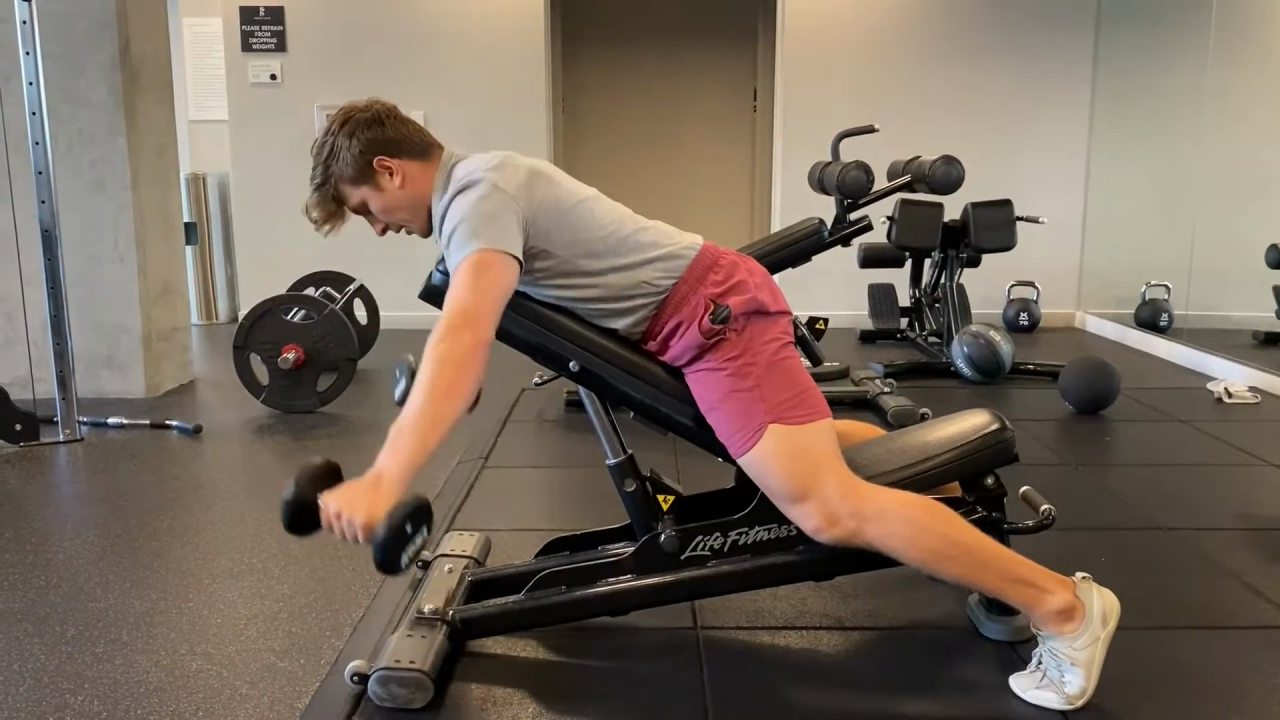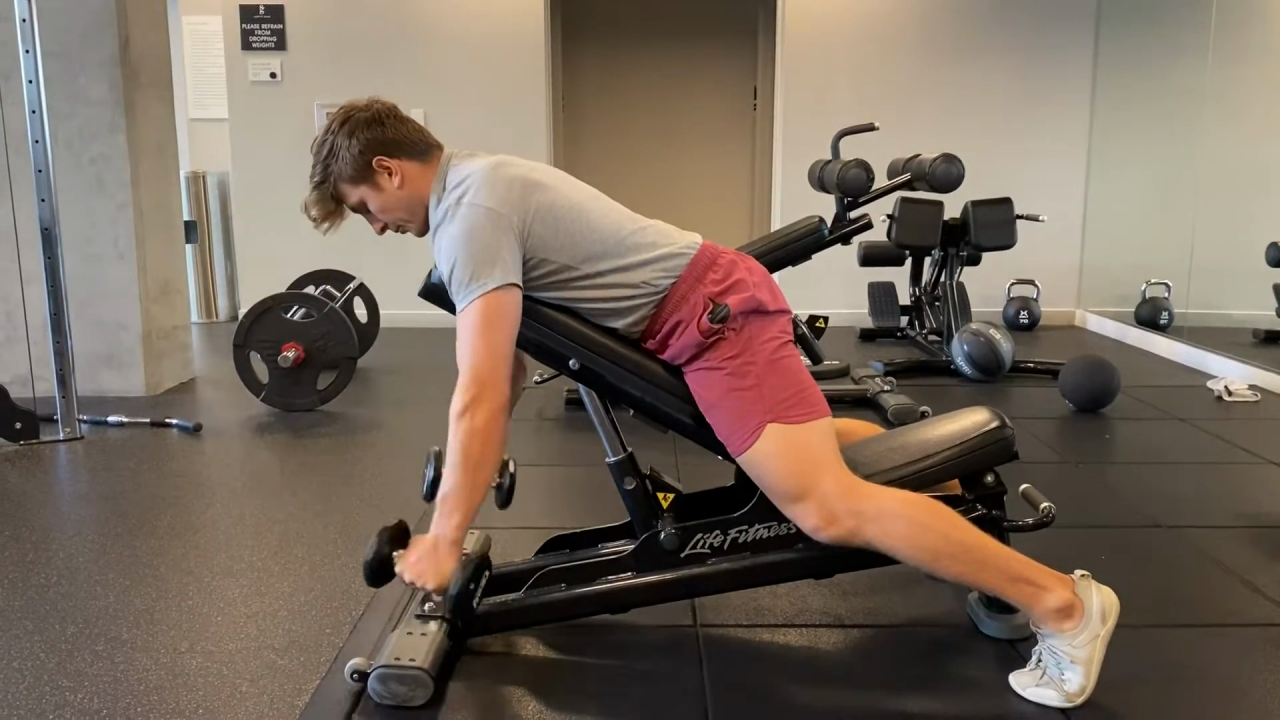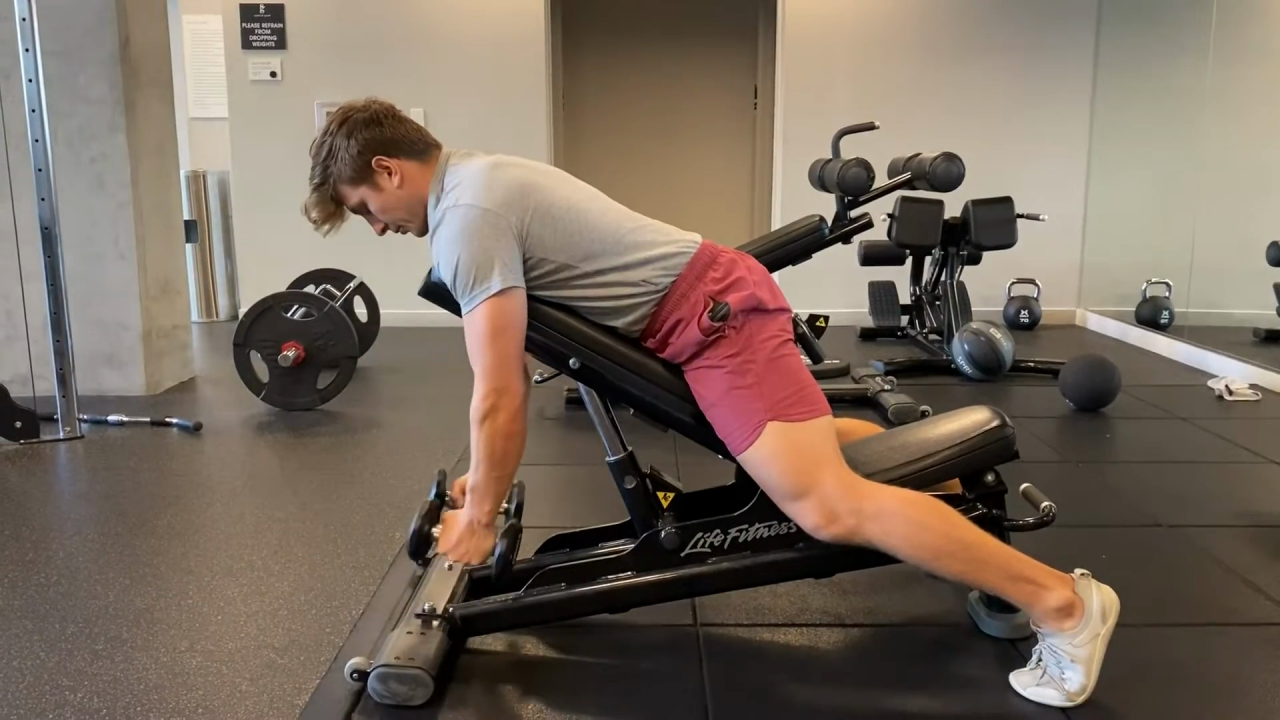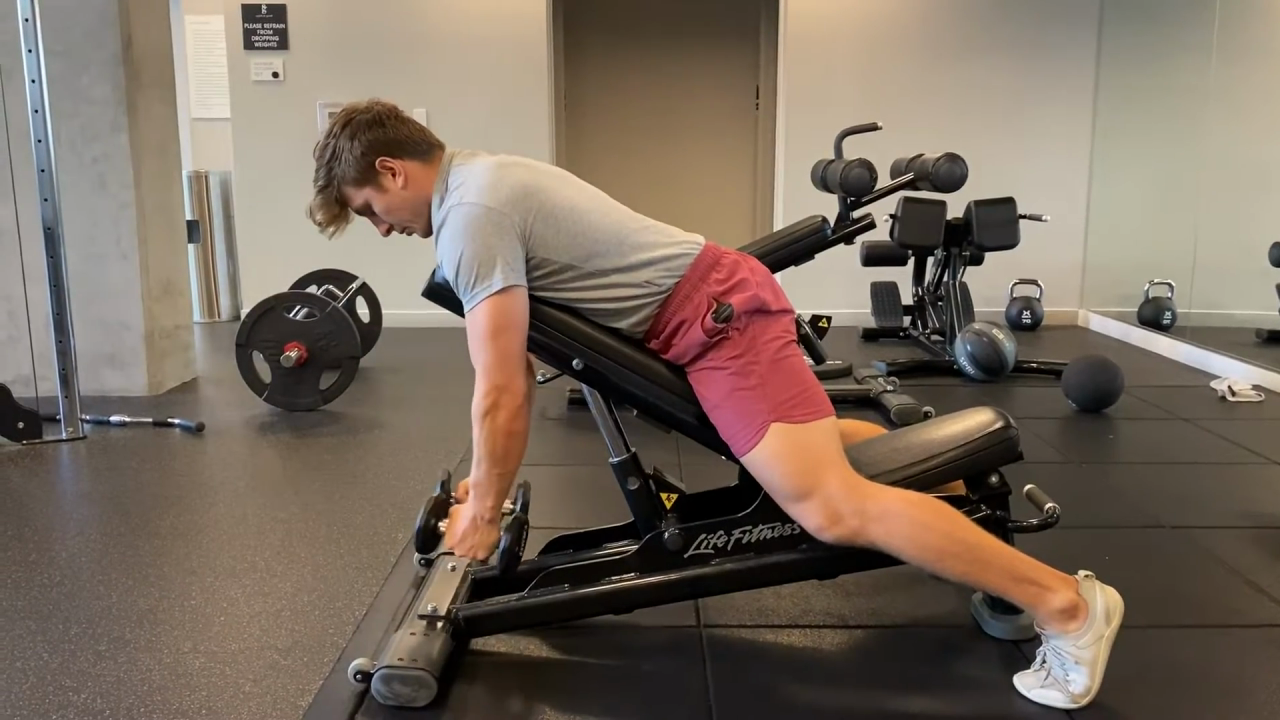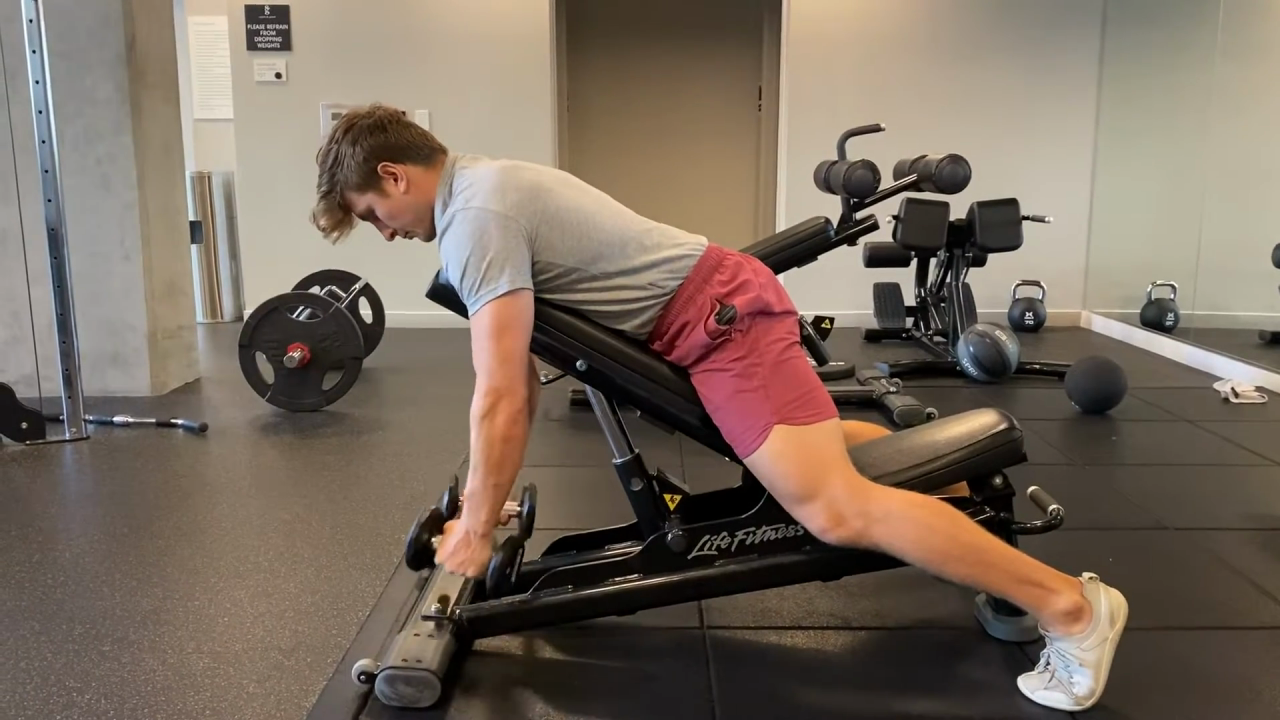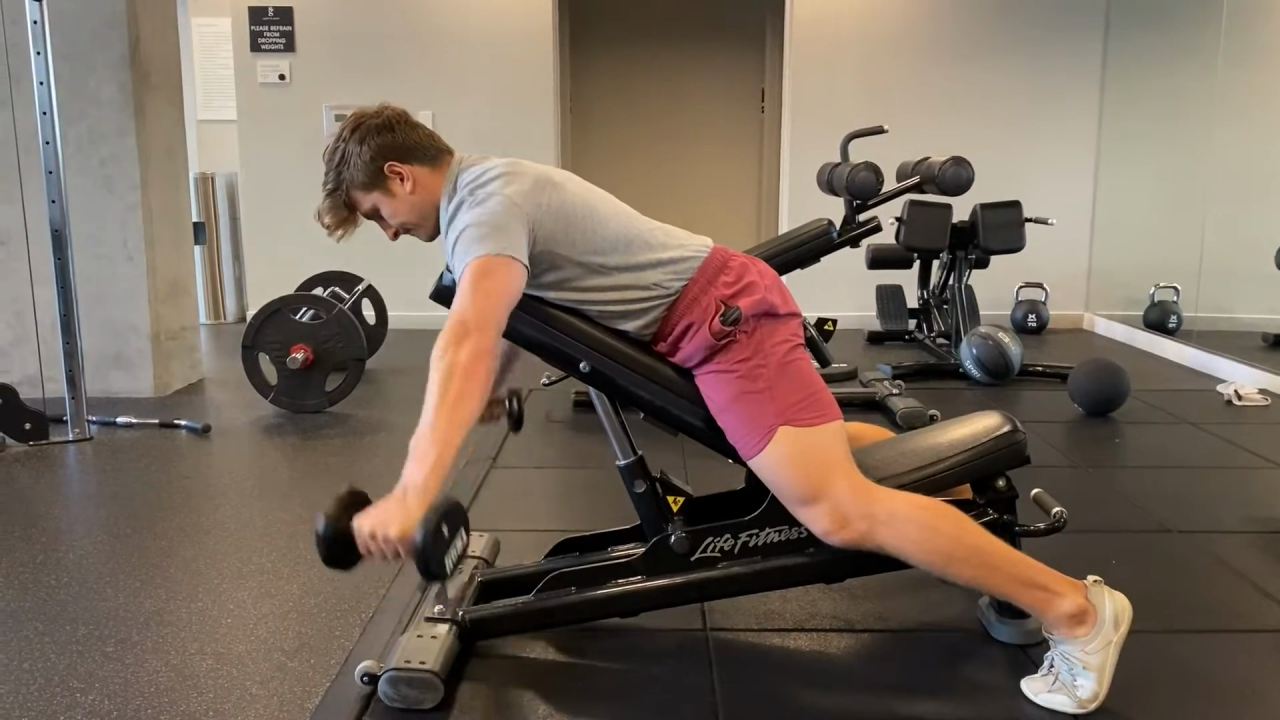
dt=0.4s
person 1, frame 1
left shoulder: (476, 198)
right shoulder: (477, 179)
left elbow: (462, 341)
right elbow: (477, 323)
left wrist: (381, 483)
right wrist: (435, 395)
left hip: (712, 313)
right hip: (707, 303)
left knee: (829, 510)
right knee: (806, 440)
left ankle: (1063, 606)
person 1, frame 2
left shoulder: (469, 217)
right shoulder: (478, 179)
left elbow: (480, 394)
right elbow: (506, 354)
left wrist: (445, 539)
right wrist: (479, 458)
left hip: (713, 314)
right hip: (710, 298)
left knee: (827, 509)
right knee: (808, 440)
left ankle: (1062, 602)
person 1, frame 3
left shoulder: (467, 220)
right shoulder: (478, 179)
left elbow: (499, 395)
right elbow: (513, 367)
left wrist: (480, 518)
right wrist: (486, 474)
left hip: (712, 313)
right hip: (710, 296)
left knee: (829, 508)
right knee: (809, 438)
left ankle: (1063, 602)
person 1, frame 4
left shoulder: (470, 218)
right shoulder: (483, 179)
left elbow: (502, 392)
right elbow: (516, 364)
left wrist: (485, 512)
right wrist: (489, 476)
left hip: (714, 315)
right hip: (712, 296)
left knee: (831, 509)
right knee: (810, 438)
left ankle: (1066, 603)
person 1, frame 5
left shoulder: (476, 221)
right shoulder: (486, 185)
left elbow: (498, 394)
right elbow: (521, 362)
left wrist: (474, 529)
right wrist: (499, 480)
left hip: (718, 315)
right hip: (716, 300)
left knee: (835, 509)
right knee: (813, 441)
left ankle: (1071, 605)
person 1, frame 6
left shoulder: (483, 205)
right shoulder: (489, 184)
left elbow: (467, 340)
right elbow: (498, 329)
left wrist: (410, 496)
right wrist: (492, 388)
left hip: (723, 316)
right hip: (718, 302)
left knee: (840, 513)
right knee: (815, 442)
left ankle: (1075, 609)
